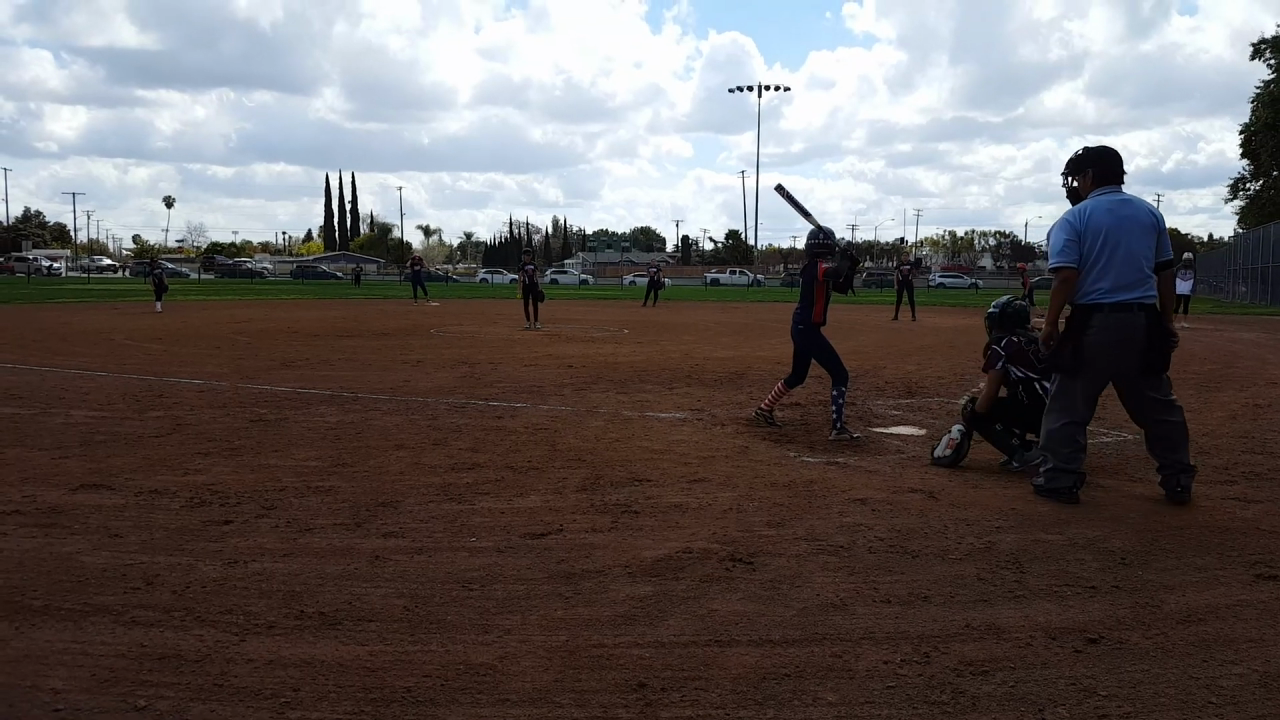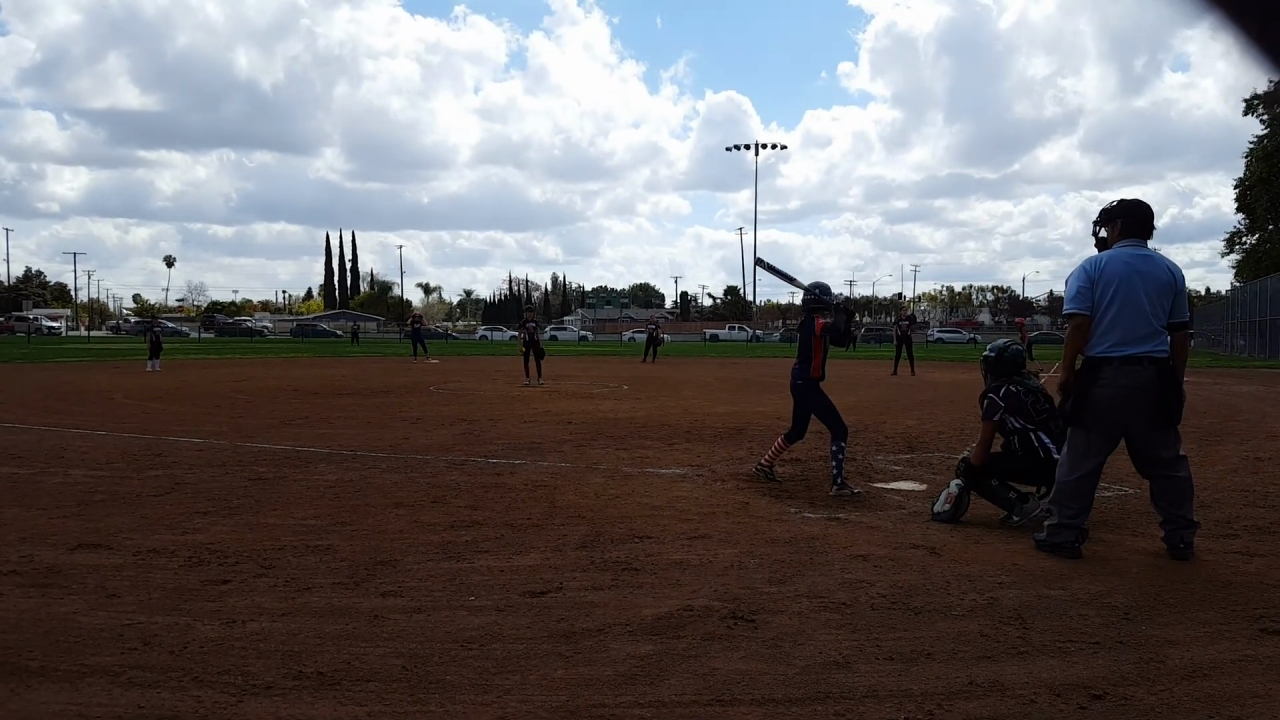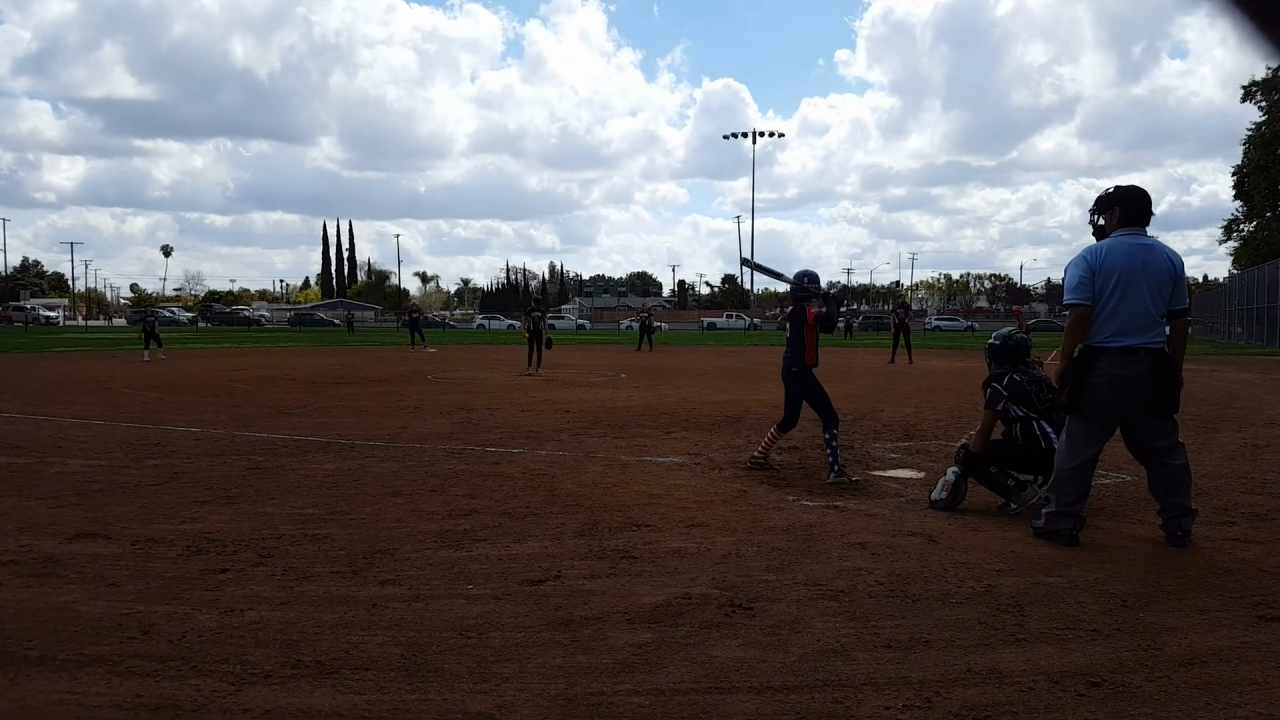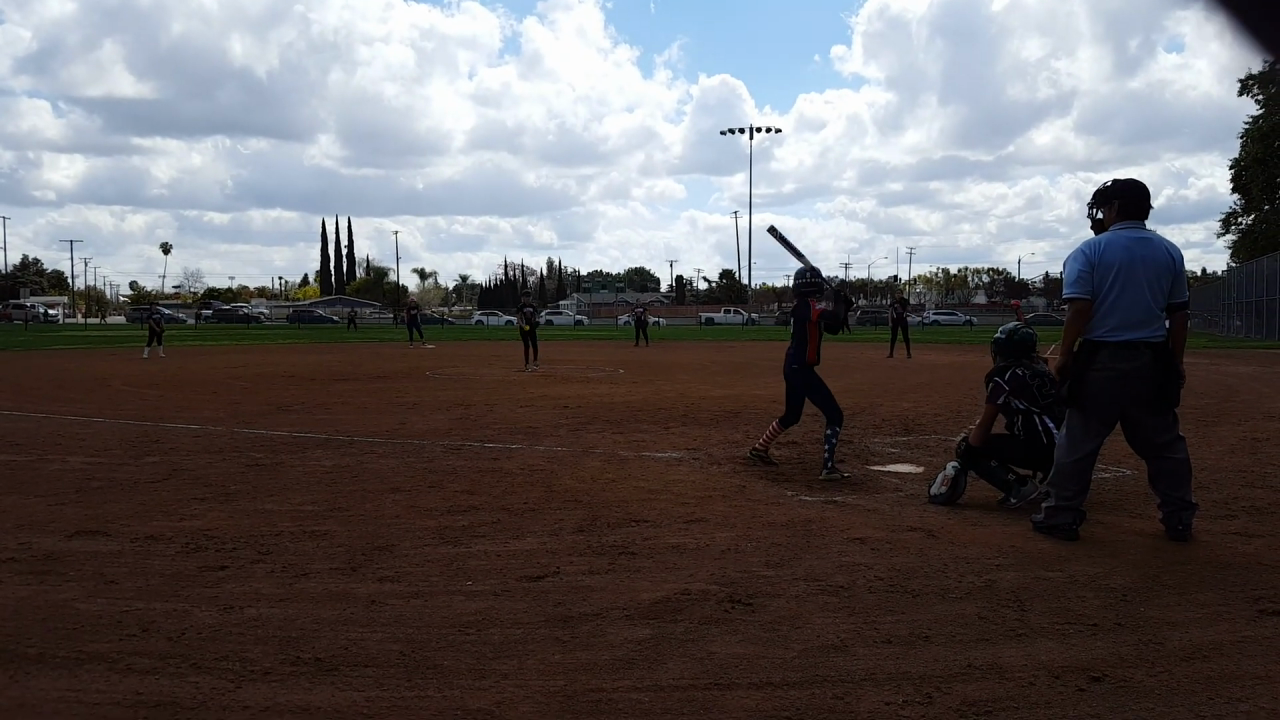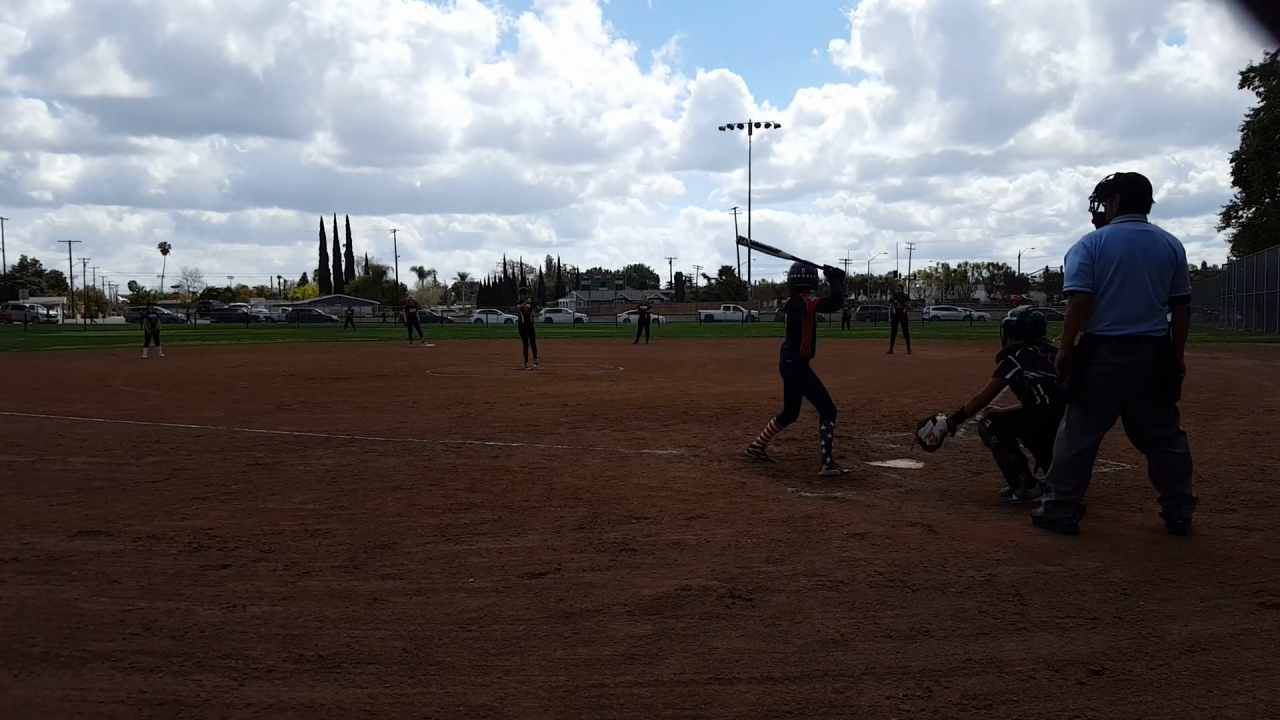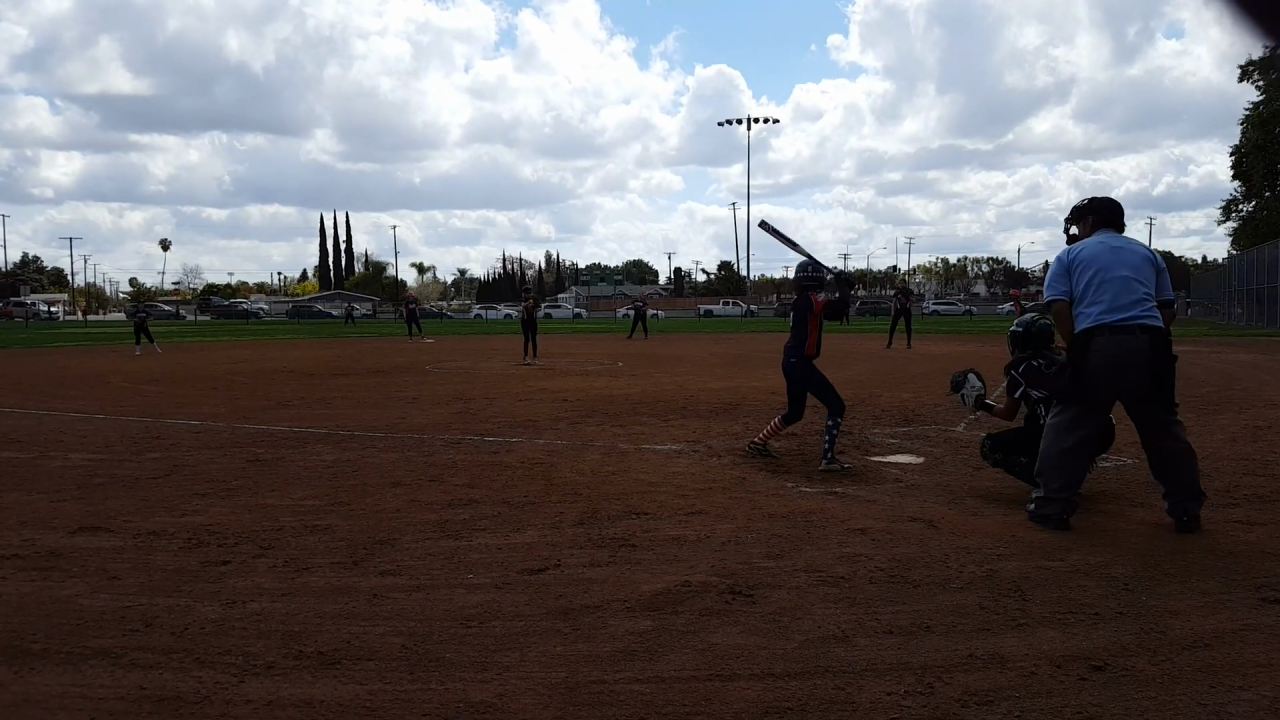
dt=0.7s
person 1, frame 1
left shoulder: (1075, 218)
right shoulder: (1151, 214)
left elbow: (1067, 277)
right elbow: (1165, 273)
left wrist: (1051, 324)
right wrist: (1167, 321)
left hip: (1094, 323)
right hip: (1142, 322)
left knee: (1068, 405)
right knee: (1157, 406)
left ankle: (1060, 478)
right ankle: (1178, 480)
person 1, frame 2
left shoulder: (1092, 267)
right shoulder: (1171, 271)
left elbow: (1080, 324)
right elbow: (1180, 333)
left wrist: (1067, 370)
right wrist: (1176, 381)
left hip: (1103, 376)
right hip: (1154, 377)
left knee: (1081, 459)
right knee: (1166, 460)
left ankle: (1064, 534)
right ankle: (1181, 537)
person 1, frame 3
left shoulder: (1092, 256)
right shoulder: (1171, 259)
left elbow: (1080, 315)
right elbow: (1179, 321)
left wrist: (1065, 361)
right wrist: (1175, 368)
left hip: (1101, 367)
right hip: (1151, 368)
left knee: (1078, 446)
right knee: (1164, 449)
left ankle: (1062, 522)
right ankle: (1179, 525)
person 1, frame 4
left shoulder: (1091, 249)
right shoulder: (1170, 252)
left elbow: (1079, 309)
right elbow: (1179, 314)
left wrist: (1065, 356)
right wrist: (1176, 361)
left hip: (1100, 361)
right hip: (1152, 361)
left knee: (1078, 440)
right knee: (1164, 442)
left ankle: (1062, 516)
right ankle: (1179, 519)
person 1, frame 5
left shoulder: (1092, 243)
right shoulder: (1172, 245)
left elbow: (1080, 302)
right elbow: (1181, 308)
left wrist: (1066, 347)
right wrist: (1176, 354)
left hip: (1102, 354)
right hip: (1154, 355)
left knee: (1078, 434)
right knee: (1164, 436)
left ankle: (1061, 510)
right ankle: (1179, 513)
person 1, frame 6
left shoulder: (1071, 254)
right shoulder: (1148, 253)
left elbow: (1060, 308)
right elbow: (1168, 310)
left wrist: (1076, 350)
left hip: (1097, 347)
right hip: (1149, 347)
left knee: (1067, 427)
right knee: (1163, 429)
left ankle: (1052, 505)
right ankle: (1186, 508)
person 2, frame 1
left shoulder: (816, 268)
right shoulder: (817, 266)
left elbow: (843, 288)
right elbow: (837, 274)
left wrist: (851, 267)
right wrist: (844, 260)
left hip: (802, 328)
right hip: (808, 329)
left knee: (797, 376)
right knee: (839, 374)
left ankle: (764, 409)
right ankle: (837, 428)
person 2, frame 2
left shoulder: (815, 322)
right shoulder: (813, 322)
left elbow: (842, 341)
right elbow: (836, 329)
left wrist: (847, 321)
right wrist: (840, 315)
left hip: (802, 382)
right hip: (807, 384)
left knee: (797, 431)
right knee: (839, 430)
left ankle: (764, 465)
right ankle: (838, 483)
person 2, frame 3
left shoulder: (797, 311)
right shoulder: (804, 310)
left elbow: (827, 328)
right elbow: (829, 321)
left wrist: (833, 306)
right wrist: (830, 304)
left hip: (790, 370)
right hip: (800, 371)
left knee: (789, 420)
right knee: (829, 418)
left ankle: (759, 457)
right ankle: (836, 471)
person 2, frame 4
left shoulder: (804, 307)
right shoulder: (808, 306)
left elbow: (833, 328)
right elbow: (835, 319)
left wrist: (843, 307)
right wrist: (839, 303)
left hip: (794, 368)
right hip: (802, 369)
left knee: (791, 416)
right knee: (835, 415)
left ankle: (760, 449)
right ankle: (828, 468)
person 2, frame 5
left shoulder: (797, 301)
right shoulder: (802, 301)
left elbow: (833, 302)
right elbow: (836, 302)
left wrist: (838, 281)
right wrist: (833, 278)
left hip: (790, 363)
right hip: (796, 364)
left knee: (790, 413)
right knee: (828, 410)
left ankle: (757, 447)
right ankle: (828, 463)
person 2, frame 6
left shoulder: (802, 301)
right shoulder: (810, 300)
left elbow: (836, 314)
right elbow: (843, 304)
left wrist: (845, 288)
right wrist: (841, 284)
left hip: (792, 362)
right hip: (801, 363)
left knee: (794, 413)
right knee: (836, 406)
left ankle: (758, 443)
right ankle: (828, 459)
person 3, frame 1
left shoulder: (1001, 344)
right shoulder: (1033, 339)
left elbow: (989, 395)
left wrist: (965, 428)
right wrist: (1021, 432)
left hip: (1041, 413)
left knee: (972, 409)
left ankle: (1023, 452)
person 3, frame 2
left shoulder: (998, 393)
right shoulder: (1031, 384)
left elbow: (983, 446)
left wrist: (963, 482)
left hip: (1040, 465)
left knee: (968, 467)
left ankle: (1021, 505)
person 3, frame 3
left shoulder: (1001, 380)
right shoulder: (1035, 373)
left elbow: (984, 434)
left wrist: (961, 468)
left hip: (1040, 453)
left knee: (968, 454)
left ankle: (1020, 492)
person 3, frame 4
left shoulder: (1003, 375)
right shoulder: (1040, 369)
left elbow: (984, 426)
left wrist: (961, 463)
left hip: (1039, 449)
left knee: (968, 447)
left ankle: (1020, 487)
person 3, frame 5
left shoulder: (1016, 355)
right shoulder: (1048, 350)
left elbow: (984, 397)
left wrist: (952, 421)
right wrist: (1000, 412)
left hip: (1052, 415)
left knee: (990, 425)
left ankle: (1026, 488)
person 3, frame 6
left shoulder: (1020, 367)
right shoulder: (1064, 360)
left elbow: (1009, 414)
left wrist: (982, 404)
right wrist: (1087, 450)
left knee: (990, 446)
